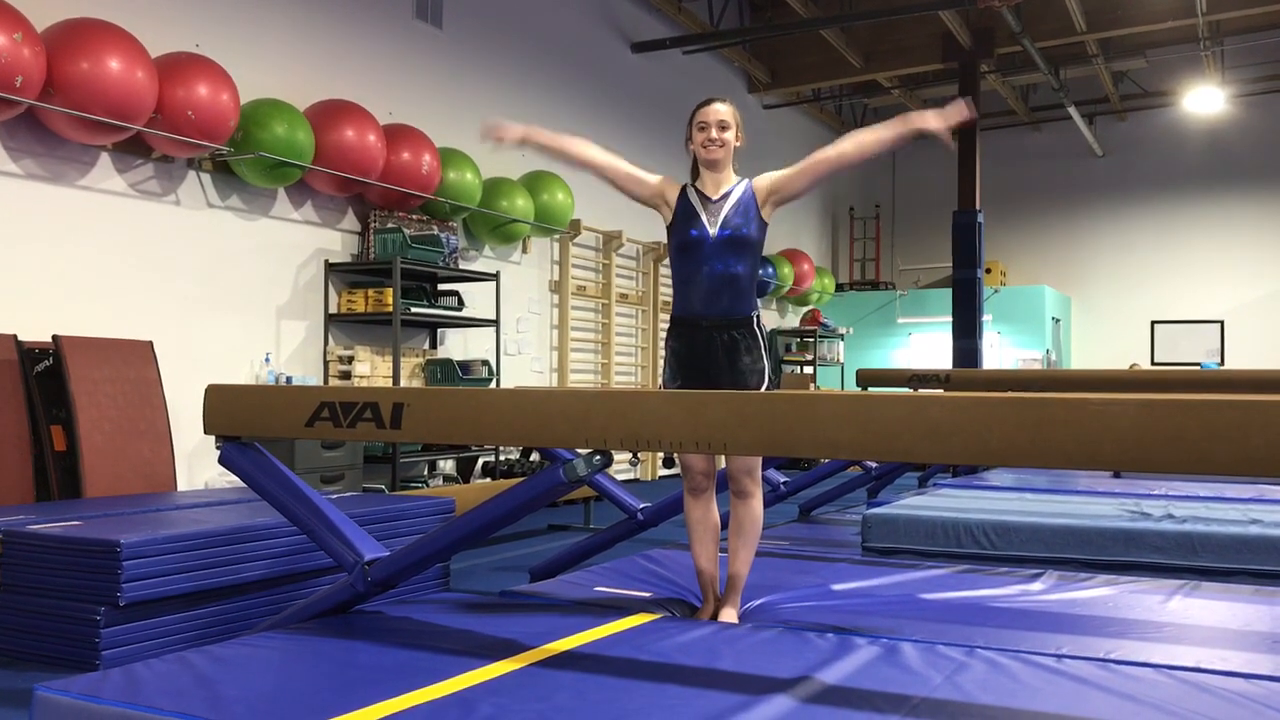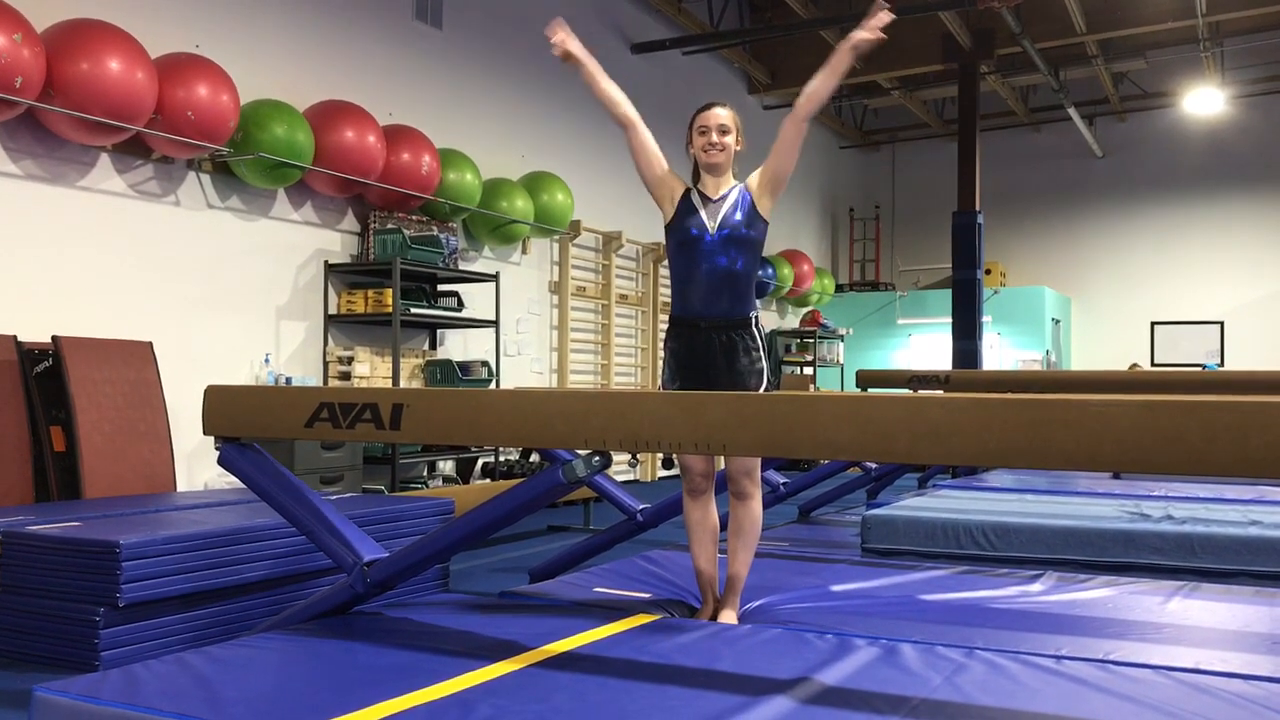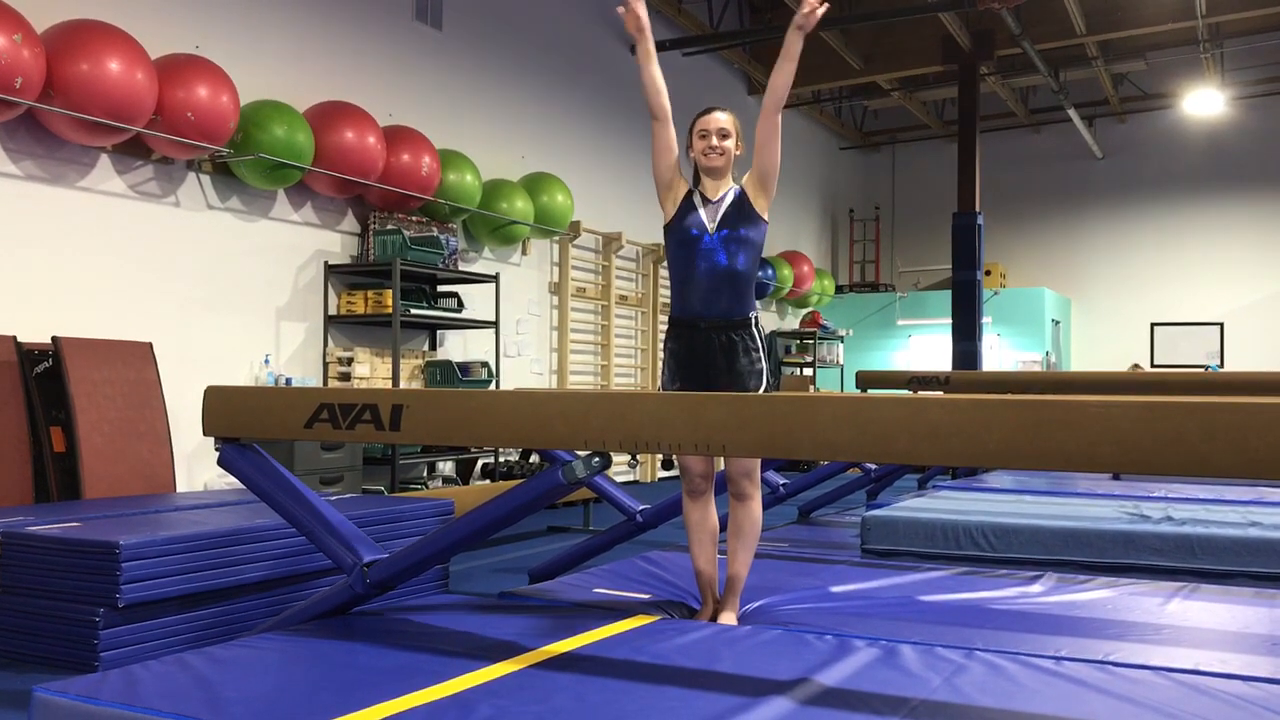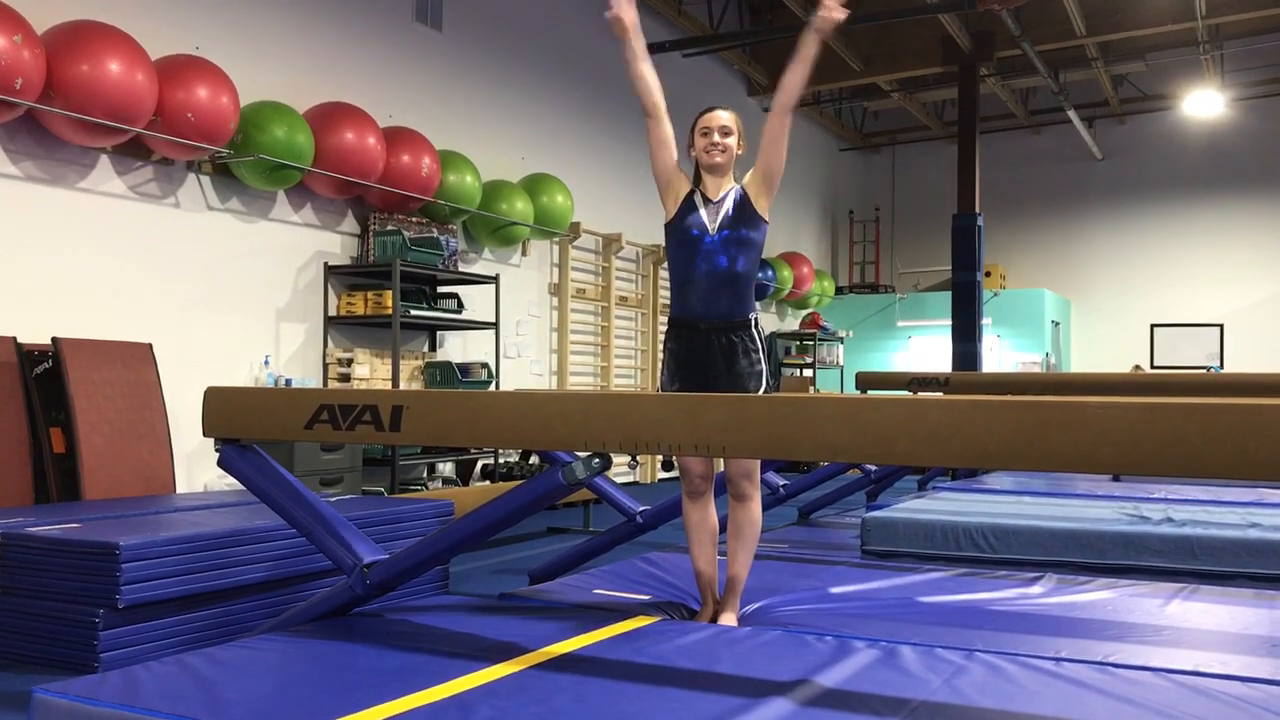
dt=0.2s
person 1, frame 1
left shoulder: (761, 193)
right shoulder: (669, 195)
left elbow: (832, 158)
right elbow: (597, 159)
left wrist: (911, 124)
right wrist: (531, 136)
left hip: (741, 342)
right hip: (686, 343)
left knee: (744, 479)
right knee: (696, 478)
left ankle: (732, 600)
right ankle: (707, 596)
person 1, frame 2
left shoulder: (757, 192)
right shoulder: (672, 196)
left elbow: (803, 115)
right elbow: (627, 119)
right wrist: (581, 60)
left hip: (741, 345)
right hip: (686, 346)
left knee: (744, 481)
right knee: (696, 480)
left ankle: (732, 600)
right ankle: (706, 597)
person 1, frame 3
left shoulder: (754, 194)
right shoulder: (676, 196)
left elbow: (772, 111)
right elbow: (658, 114)
left hip: (741, 345)
right hip: (685, 346)
left knee: (743, 481)
right knee: (695, 480)
left ankle: (732, 602)
right ankle: (707, 599)
person 1, frame 4
left shoulder: (755, 195)
right shoulder: (676, 195)
left elbow: (782, 113)
right elbow: (655, 113)
left hip: (740, 346)
right hip: (684, 346)
left knee: (742, 483)
right knee: (695, 482)
left ankle: (731, 603)
right ankle: (706, 600)
